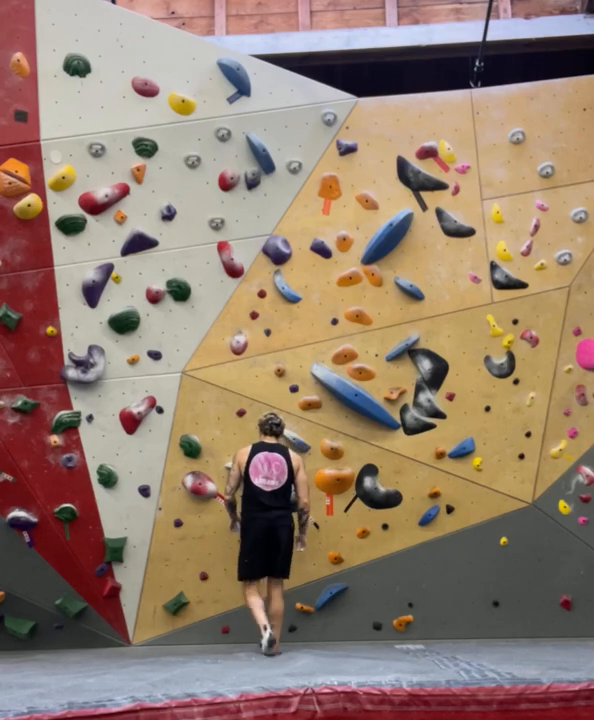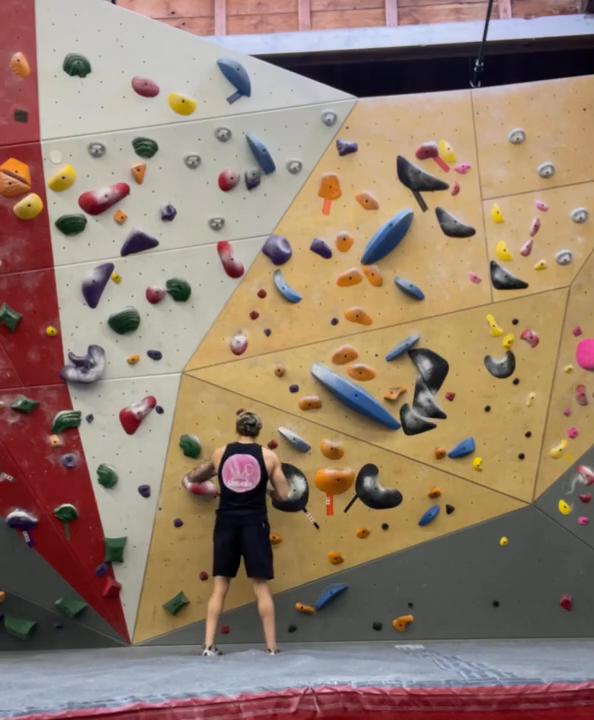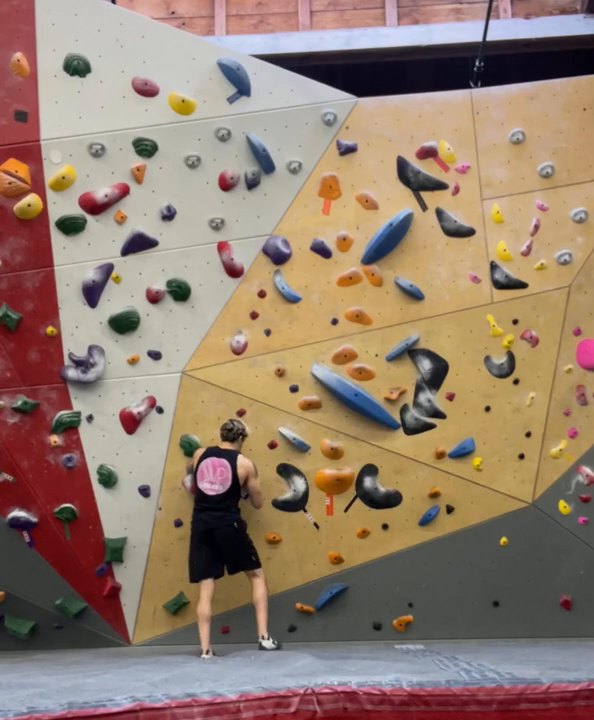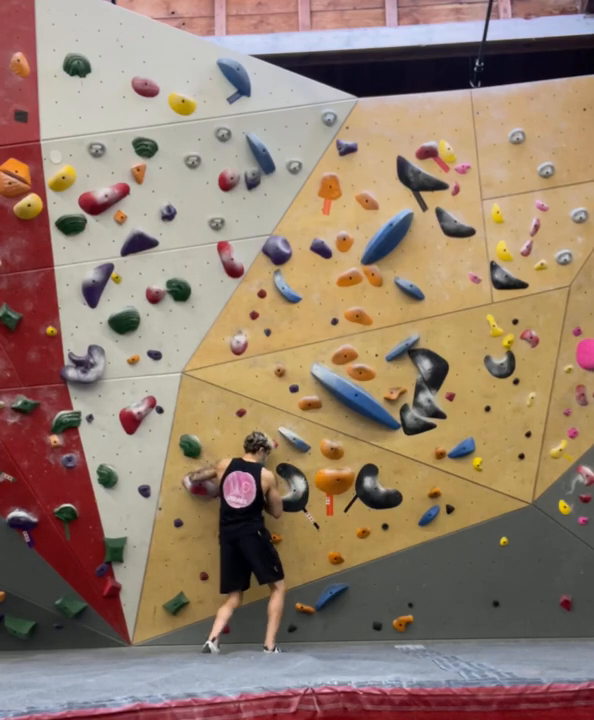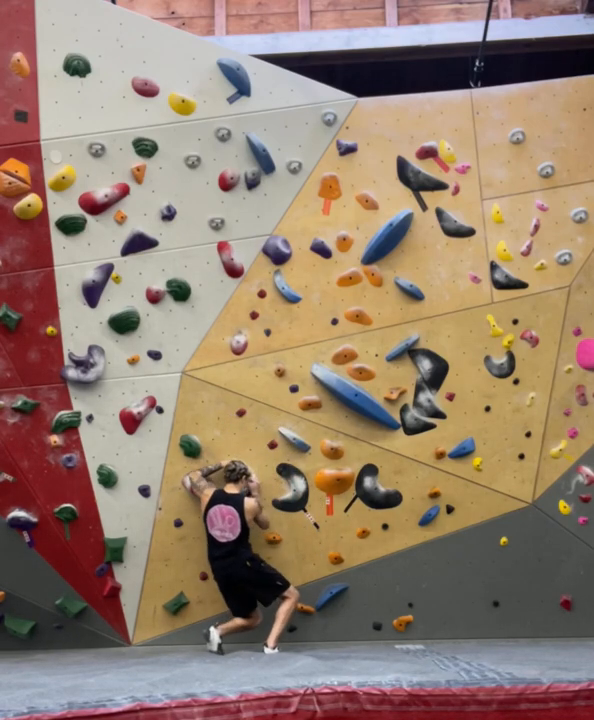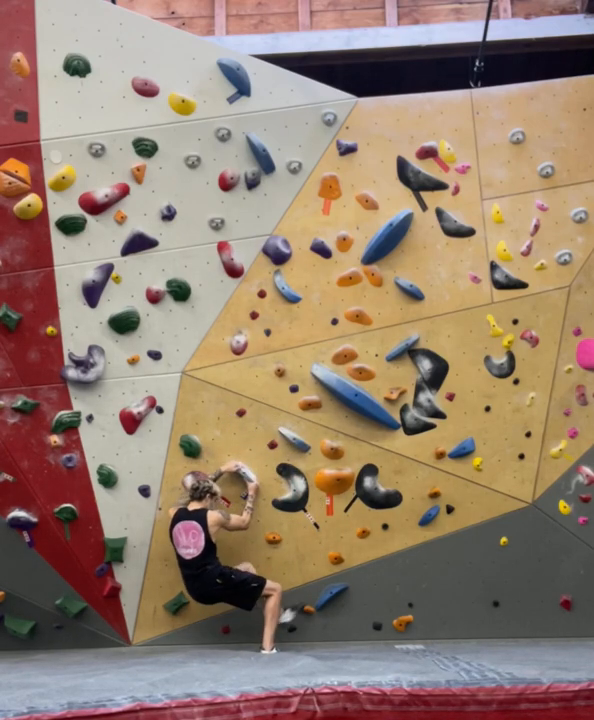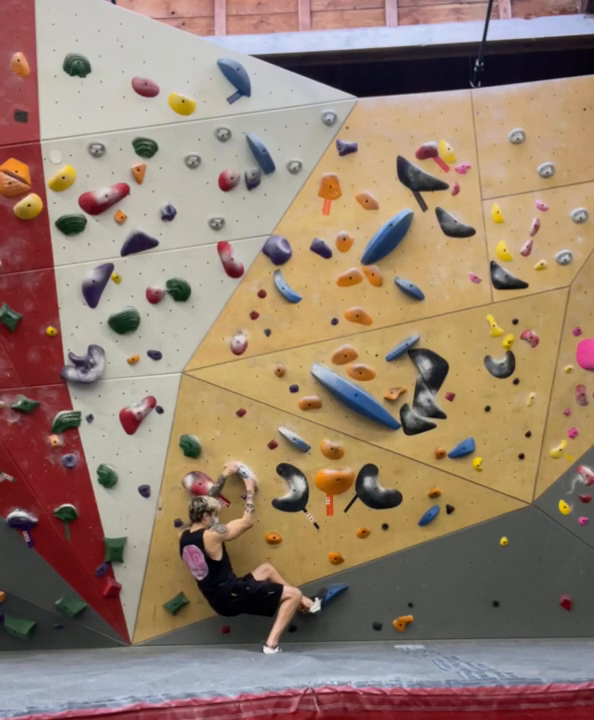
dt=0.7s
person 1, frame 1
left shoulder: (243, 454)
right shoulder: (294, 458)
left elbow: (228, 495)
right elbow: (304, 502)
left wrist: (235, 518)
right wrist: (302, 532)
left hip: (254, 525)
right hip: (282, 525)
left knee: (251, 588)
right knee: (276, 587)
left ankle: (265, 628)
right ankle: (274, 647)
person 1, frame 2
left shoulder: (220, 453)
right shoulder: (269, 456)
left elbow: (192, 478)
right elbow: (283, 494)
left hip: (224, 525)
right hip: (254, 526)
left knee: (219, 588)
right knee: (261, 587)
left ankle: (208, 646)
right ankle: (271, 648)
person 1, frame 3
left shoulder: (199, 454)
right shoulder: (245, 464)
left elbow: (190, 470)
right elbow: (258, 502)
left hip: (201, 526)
right hip: (228, 526)
left knee: (206, 591)
right knee: (257, 576)
left ankle: (205, 650)
right ankle: (265, 637)
person 1, frame 4
left shoulder: (224, 465)
right shoulder: (266, 475)
right elbow: (276, 512)
left hip: (228, 537)
right hip: (253, 535)
left knee: (233, 598)
right knee: (278, 588)
left ankle: (212, 640)
right ankle: (270, 646)
person 1, frame 5
left shoulder: (207, 495)
right shoulder: (250, 503)
left elbow: (193, 477)
right elbow: (264, 525)
left wrist: (221, 465)
right wrist: (256, 493)
left hip: (219, 569)
right hip: (243, 564)
left knee: (251, 619)
right knee: (291, 595)
left ankle: (217, 631)
right ankle: (271, 645)
person 1, frame 6
left shoulder: (174, 514)
right shoulder: (213, 516)
left elbow: (196, 486)
right elbow: (244, 522)
left wrist: (222, 471)
right wrist: (252, 494)
left hip: (196, 586)
right hip: (213, 580)
left knee: (247, 568)
right knee: (274, 589)
left ankle: (277, 615)
right ankle: (267, 647)
person 1, frame 7
left shoulder: (183, 536)
right shoulder: (211, 535)
left elbow: (205, 501)
right elbow: (247, 522)
left wrist: (224, 476)
right wrist: (250, 489)
left hip: (218, 598)
right hip: (230, 596)
left knee: (267, 569)
right knee: (294, 594)
left ankle: (305, 603)
right ankle: (271, 645)
